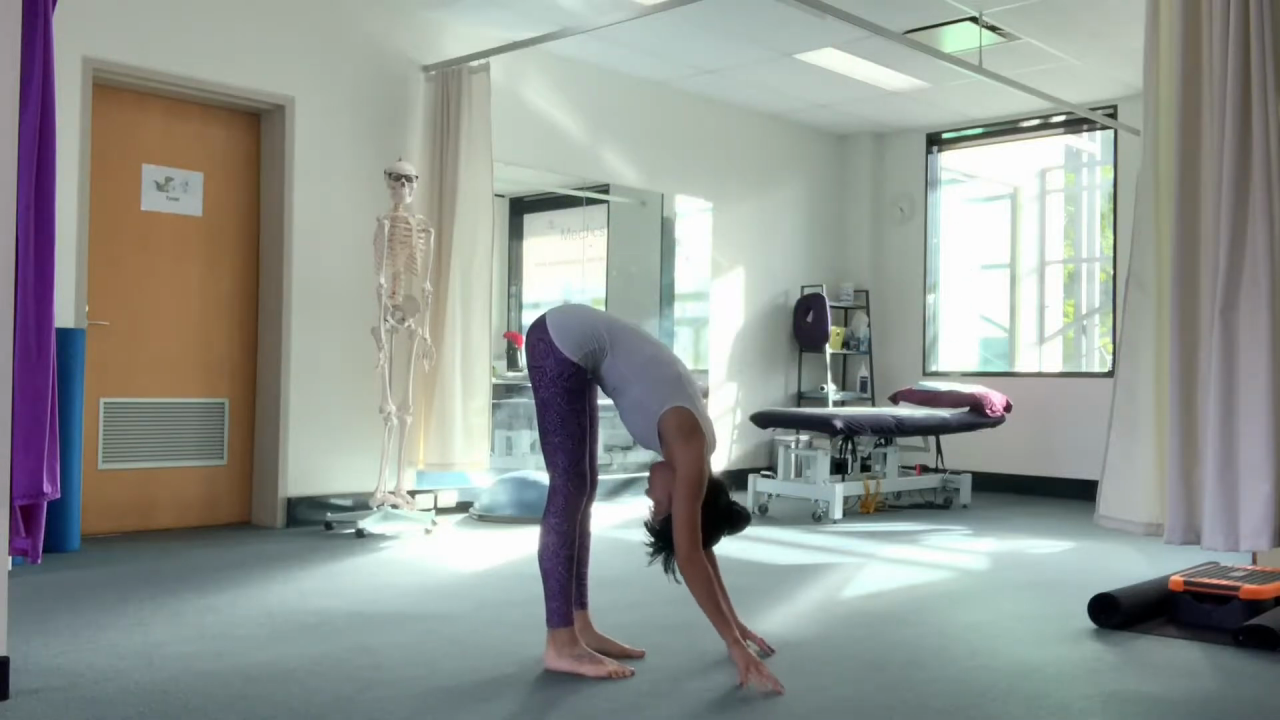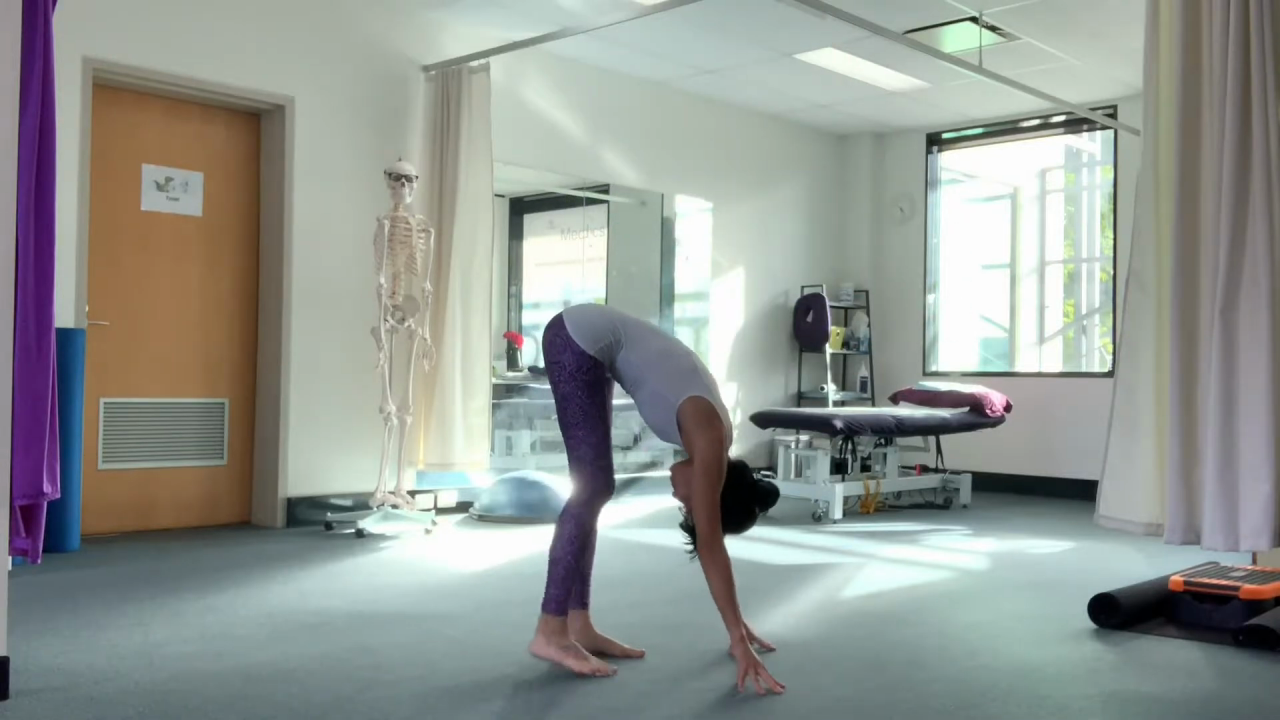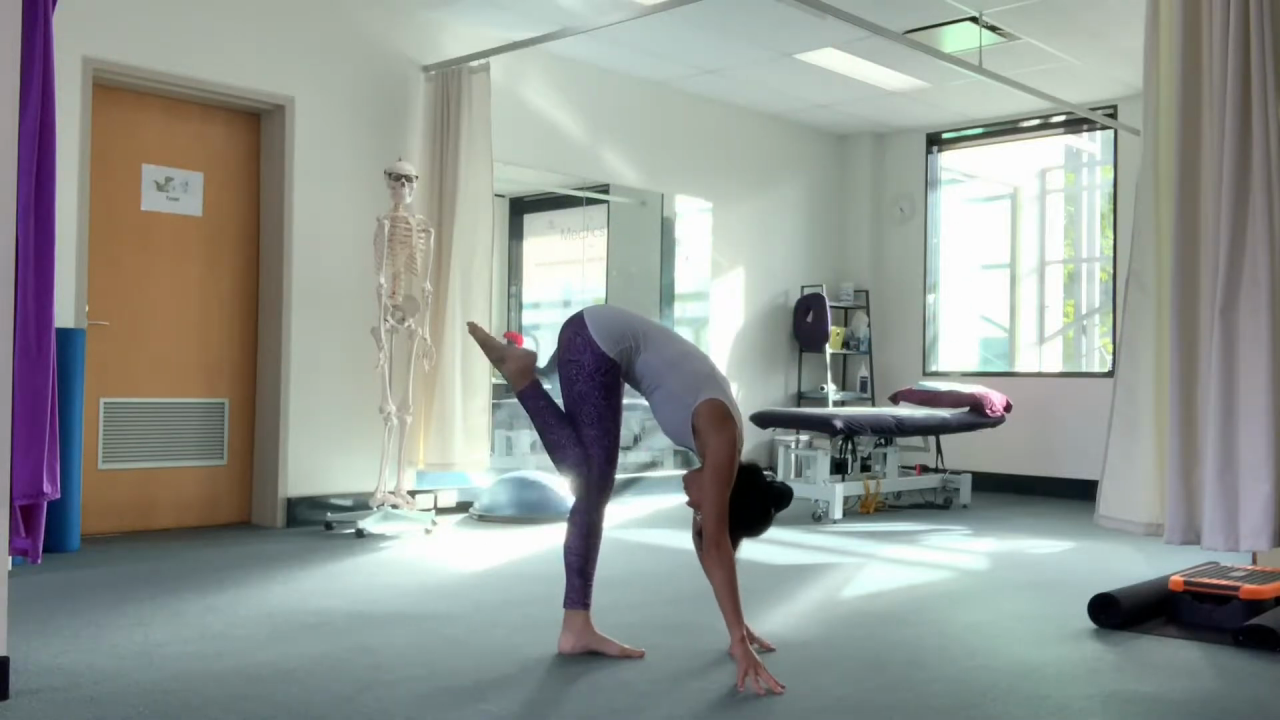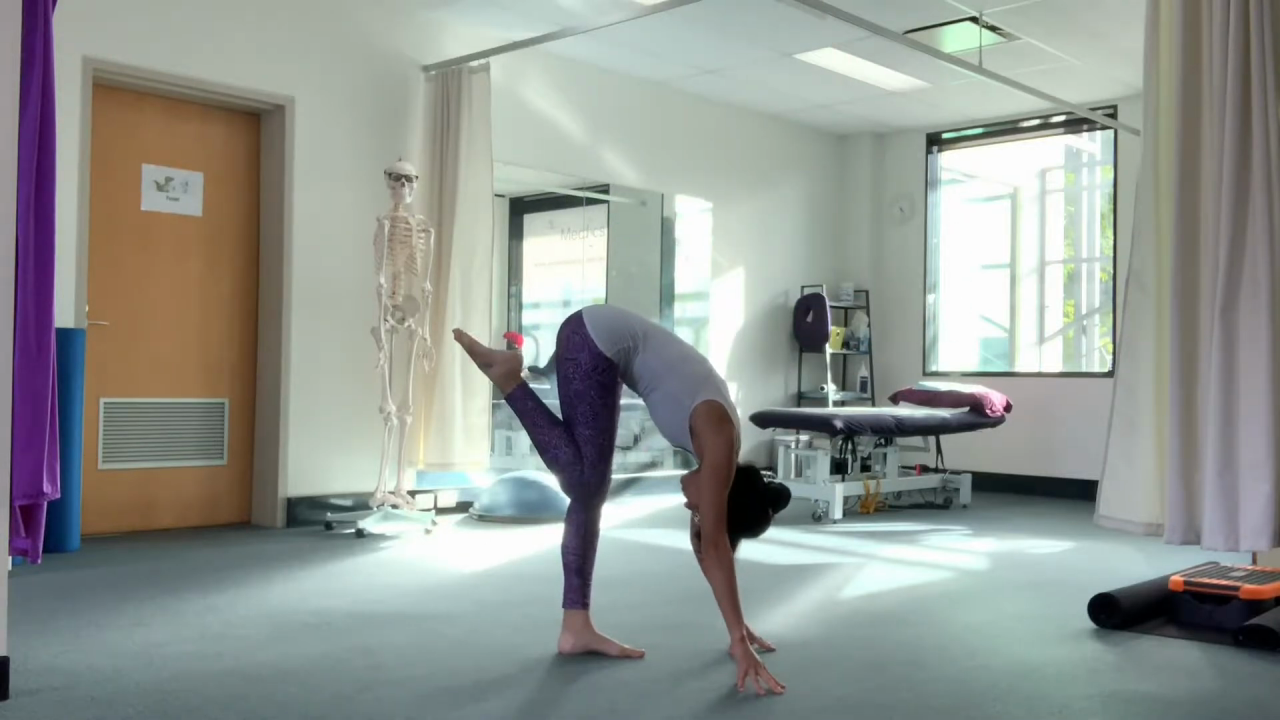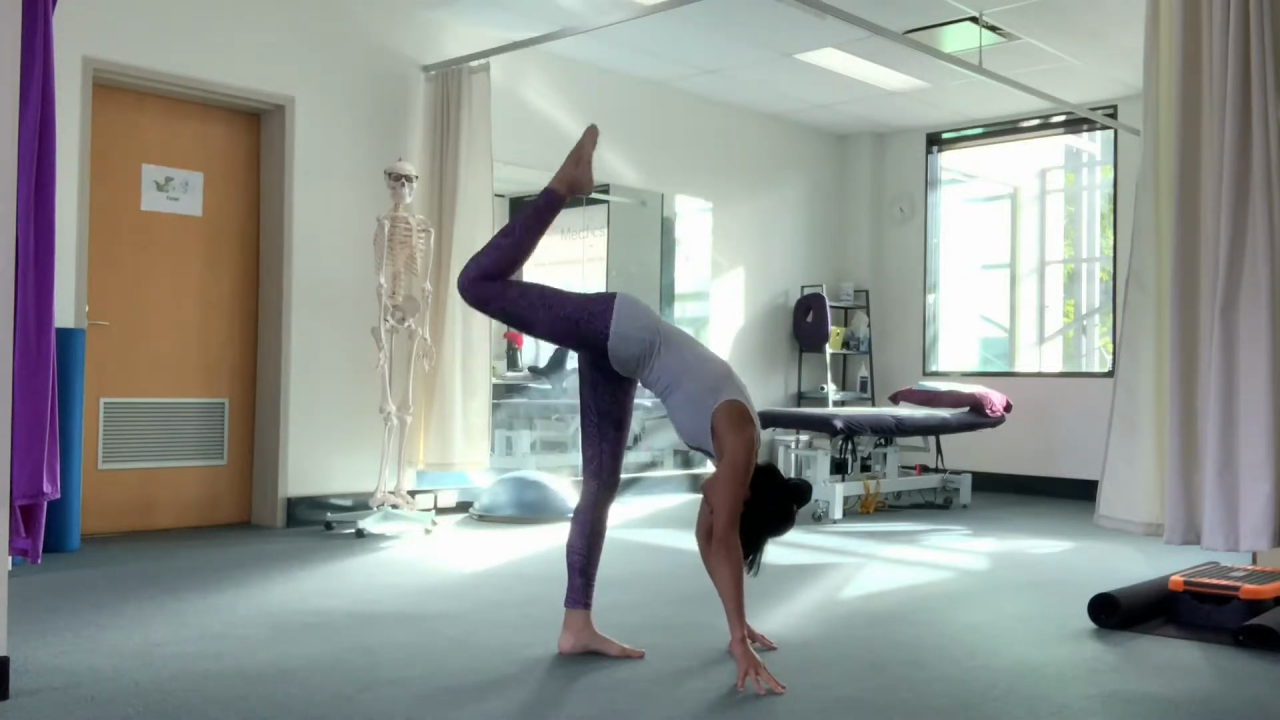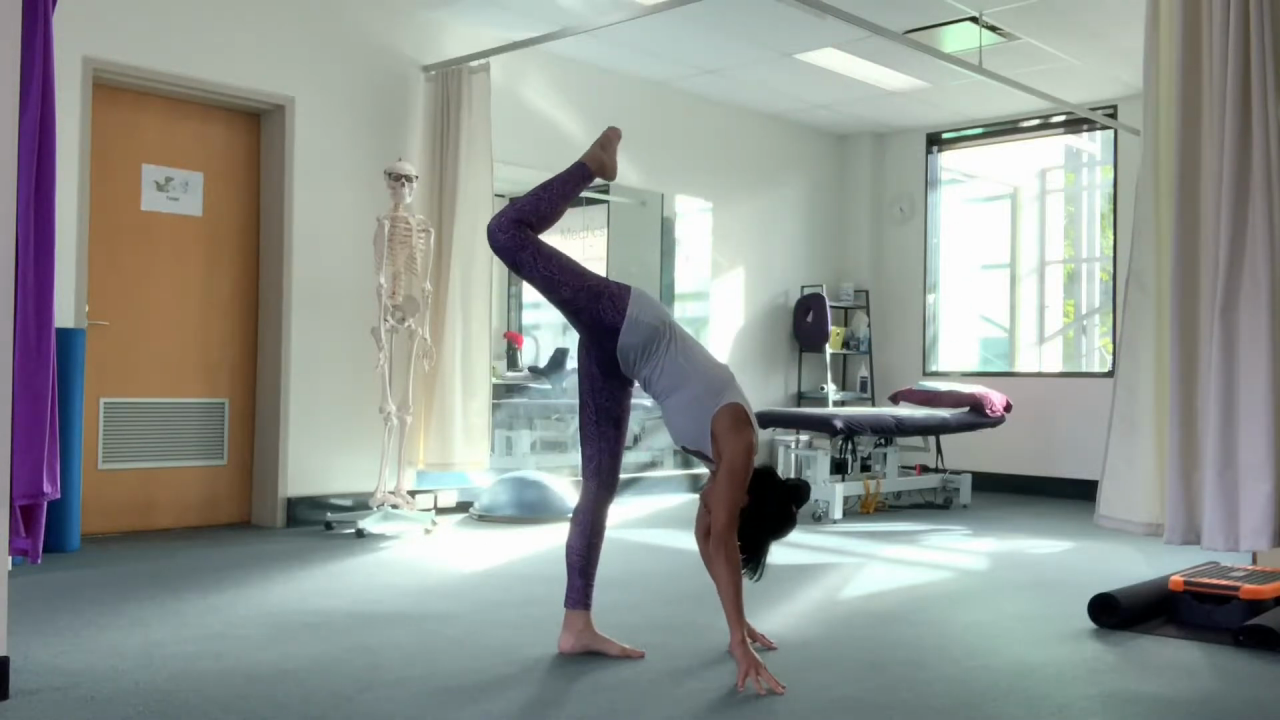
dt=0.5s
person 1, frame 1
left shoulder: (692, 442)
right shoulder: (690, 447)
left elbow: (699, 545)
right elbow: (689, 555)
left wrist: (734, 624)
right wrist: (736, 644)
left hip: (577, 343)
right hip: (565, 341)
left knee: (582, 491)
right knee: (569, 494)
left ankle: (579, 628)
right ankle: (561, 645)
person 1, frame 2
left shoulder: (709, 435)
right shoulder: (710, 437)
left elbow: (709, 539)
right elbow: (709, 544)
left wrist: (737, 626)
right wrist: (739, 640)
left hip: (588, 343)
right hip: (580, 338)
left knee: (590, 489)
right knee: (594, 487)
left ankle: (577, 626)
right ankle: (552, 633)
person 1, frame 3
left shoulder: (718, 437)
right shoulder: (722, 436)
left elbow: (710, 540)
right elbow: (714, 544)
left wrist: (738, 628)
right wrist: (739, 640)
left hip: (606, 345)
right hip: (598, 337)
left knee: (593, 489)
right knee: (592, 482)
left ankle: (577, 629)
person 1, frame 4
left shoulder: (717, 440)
right shoulder: (720, 440)
left elbow: (707, 543)
right elbow: (713, 544)
left wrist: (738, 629)
right wrist: (739, 639)
left hip: (605, 346)
right hip: (596, 338)
left knee: (589, 491)
right knee: (585, 482)
left ankle: (576, 627)
right ankle: (509, 378)
person 1, frame 5
left shoulder: (734, 442)
right shoulder: (737, 442)
left elbow: (715, 540)
right elbow: (723, 540)
left wrist: (736, 624)
right wrist: (737, 637)
left hip: (618, 353)
right hip: (617, 330)
left knee: (600, 490)
right knee: (478, 285)
left ankle: (577, 627)
person 1, frame 6
left shoulder: (729, 446)
right shoulder: (736, 442)
left elbow: (710, 539)
right elbow: (720, 543)
left wrist: (738, 627)
right wrist: (741, 644)
left hip: (619, 349)
right hip: (622, 326)
left knee: (599, 488)
right knee: (507, 234)
left ankle: (578, 627)
